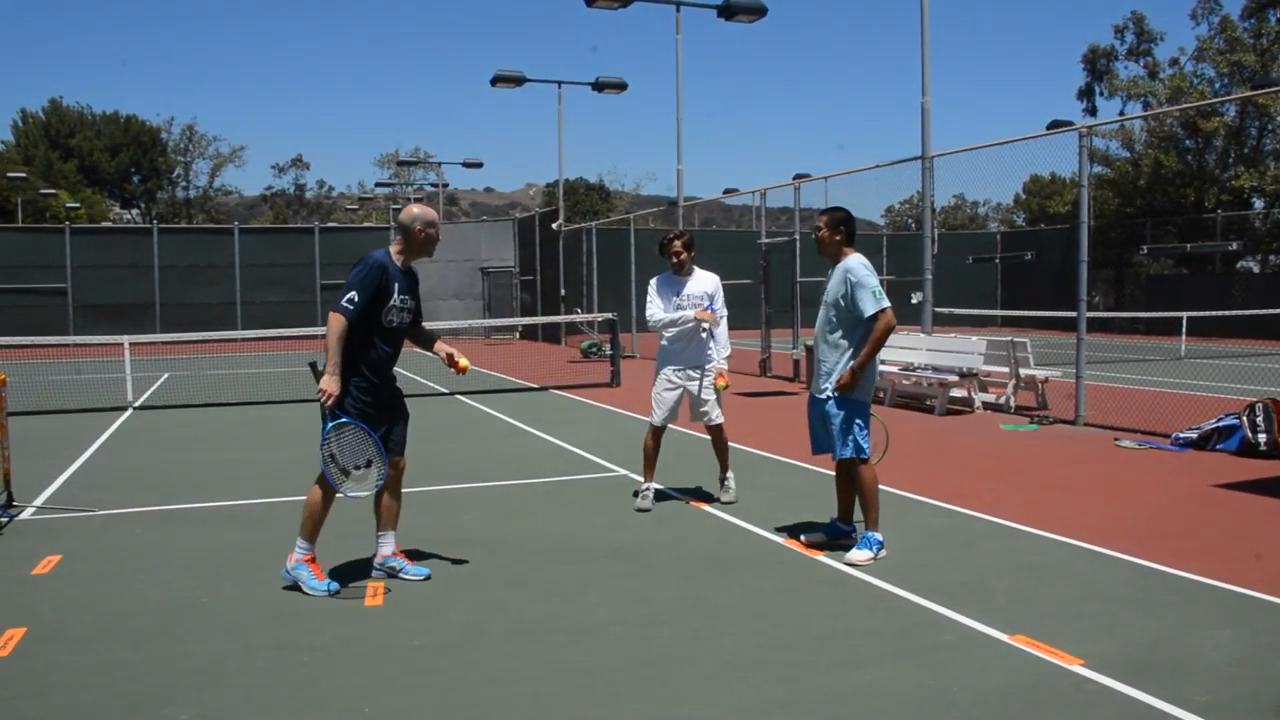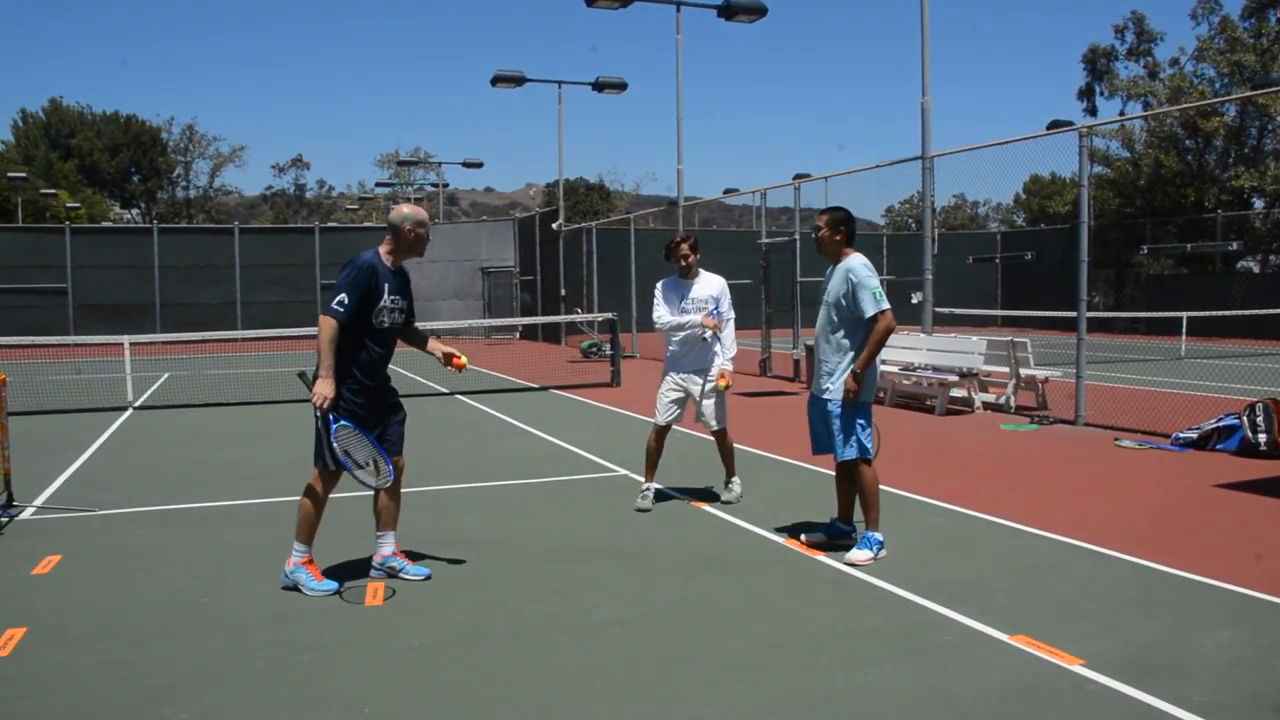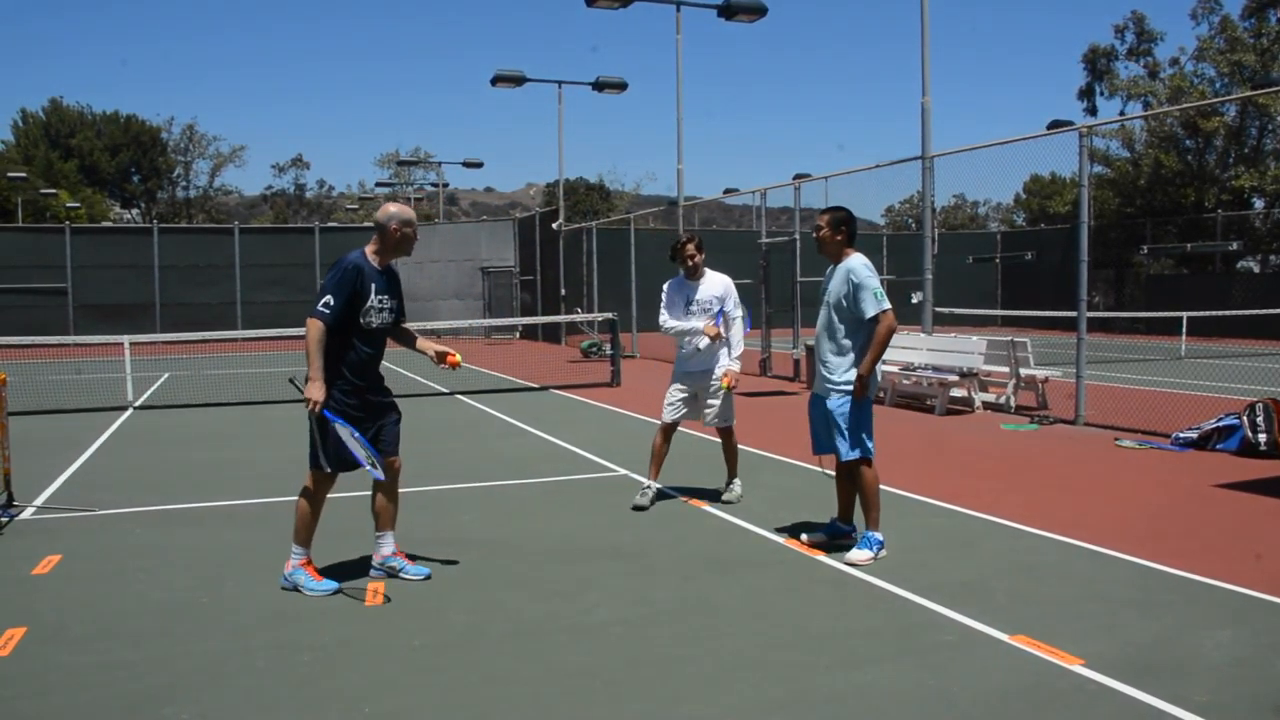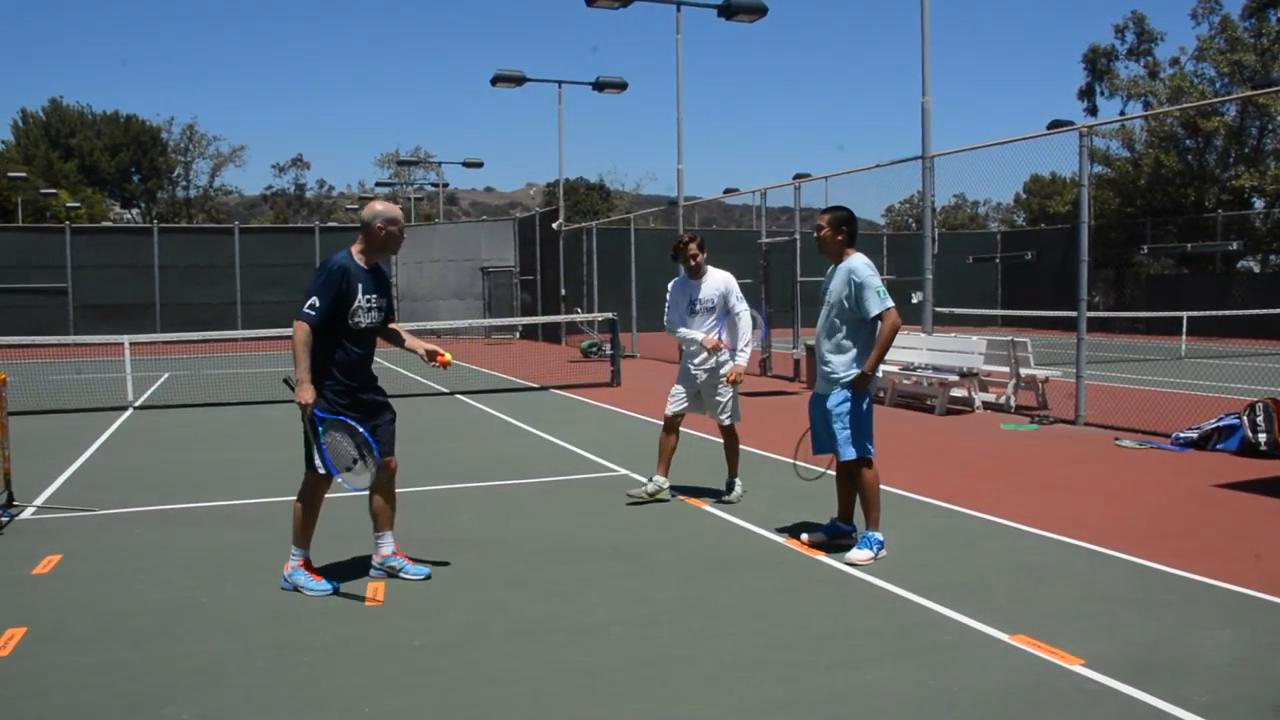
dt=0.1s
person 1, frame 1
left shoulder: (410, 275)
right shoulder: (374, 266)
right elbow: (338, 317)
left wrist: (441, 348)
right wrist: (332, 374)
left hip: (383, 386)
right hip: (351, 388)
left knee: (394, 467)
left ankle: (386, 555)
right ankle: (300, 560)
person 1, frame 2
left shoulder: (402, 275)
right shoulder: (364, 267)
right elbow: (329, 319)
left wrist: (436, 347)
right wrist: (326, 378)
left hip: (378, 387)
right hip: (344, 390)
left knee: (393, 467)
right knee: (327, 475)
left ankle: (385, 555)
right ankle: (298, 563)
person 1, frame 3
left shoulder: (391, 276)
right shoulder: (349, 268)
right elbow: (316, 322)
left wrist: (429, 347)
right wrist: (315, 380)
left hip: (372, 388)
right hip: (336, 391)
left knee: (390, 466)
right knee: (322, 476)
left ankle: (386, 555)
right ankle: (297, 565)
person 1, frame 4
left shoulder: (380, 274)
right shoulder: (336, 268)
right elbow: (303, 324)
left wrist: (419, 346)
right wrist: (304, 382)
left hip: (365, 388)
right hip: (328, 392)
left knee: (386, 467)
right knee: (318, 478)
left ankle: (385, 555)
right ankle: (296, 566)
person 2, frame 1
left shoulder: (856, 268)
right shoulder: (835, 270)
left elbow: (886, 320)
left wrist: (856, 369)
left hip: (845, 386)
right hip: (825, 385)
left knee: (857, 458)
right knee: (841, 458)
left ankle: (873, 536)
right ankle: (843, 525)
person 2, frame 2
left shoulder: (856, 269)
right shoulder: (834, 270)
left elbow: (885, 322)
left wrist: (857, 372)
left hip: (846, 386)
right hip: (826, 385)
left knee: (858, 458)
right knee: (841, 458)
left ankle: (873, 536)
right ankle: (843, 525)
person 2, frame 3
left shoulder: (857, 269)
right shoulder: (833, 271)
left elbow: (887, 322)
left wrist: (864, 374)
left hip: (848, 387)
right hip: (826, 384)
left knee: (859, 458)
right knee: (841, 458)
left ankle: (873, 536)
right ankle: (843, 524)
person 2, frame 4
left shoulder: (858, 269)
right shoulder: (834, 271)
left elbow: (891, 320)
left wrist: (868, 371)
left hip: (849, 385)
right hip: (827, 384)
left knee: (859, 458)
right knee: (842, 458)
left ankle: (873, 536)
right ankle: (843, 524)
person 3, frame 1
left shoulder: (711, 281)
right shoulder: (658, 284)
left elbow: (721, 323)
right elbow: (653, 319)
left wrist: (722, 362)
right wrist: (692, 315)
left hip: (704, 366)
right hip: (669, 367)
left knee: (716, 425)
right knee: (656, 427)
left ankle: (726, 478)
right ankle: (647, 487)
person 3, frame 2
left shoulder: (717, 284)
right shoulder: (664, 287)
left elbow: (727, 325)
right elbow: (661, 322)
left wrist: (727, 364)
right wrist: (697, 320)
left hip: (708, 370)
right hip: (675, 370)
left knee: (719, 429)
right knee: (660, 427)
left ankle: (732, 481)
right ankle: (648, 487)
person 3, frame 3
left shoulder: (722, 283)
right shoulder: (671, 288)
left elbow: (736, 324)
right elbow: (666, 324)
left wrist: (733, 364)
right wrist: (700, 326)
left hip: (715, 369)
right hip: (684, 369)
left knee: (723, 427)
right knee: (667, 424)
left ankle: (733, 482)
right ankle: (650, 486)
person 3, frame 4
left shoulder: (724, 280)
right shoulder: (675, 288)
left elbow: (743, 318)
right elbow: (672, 327)
left wrist: (740, 360)
right wrist: (701, 338)
left hip: (721, 367)
right hip: (690, 367)
left knee: (726, 425)
right knee: (671, 419)
left ankle: (734, 482)
right ankle: (659, 482)
